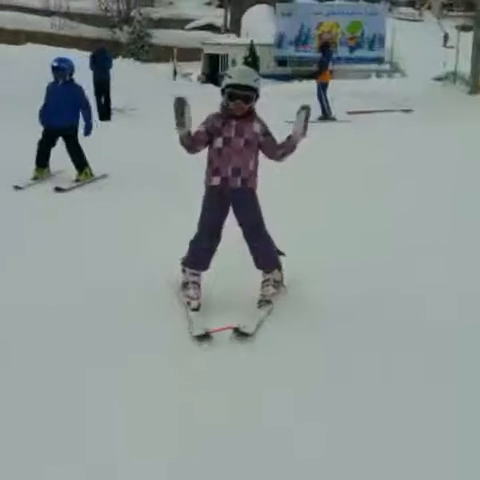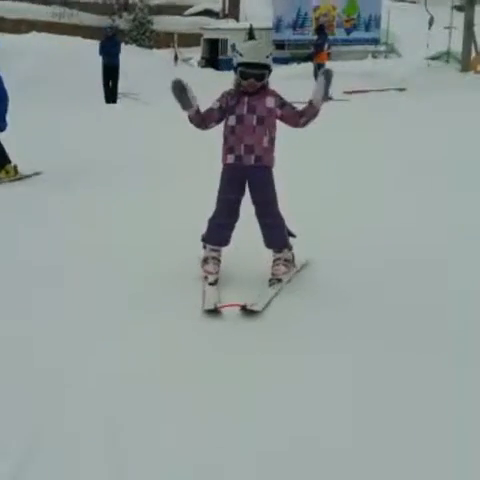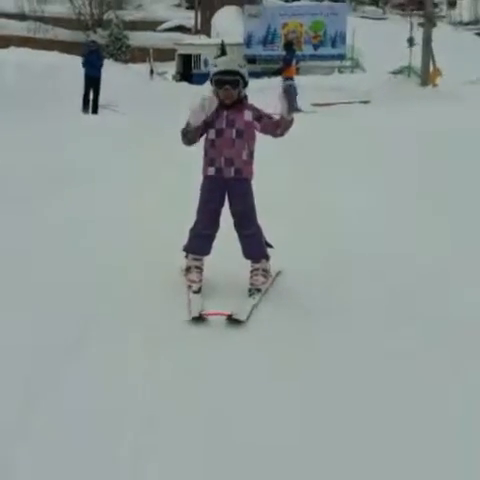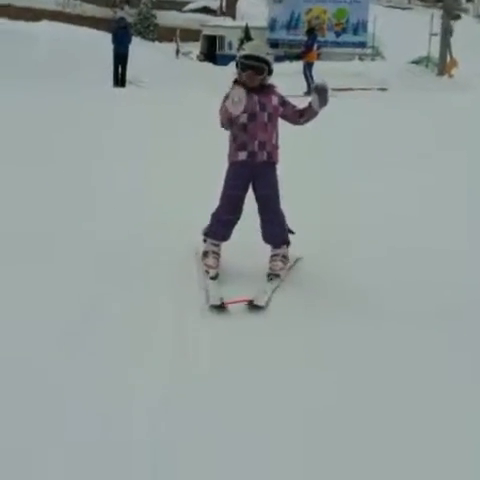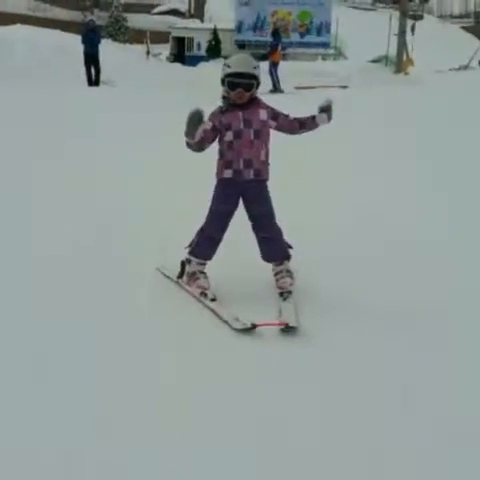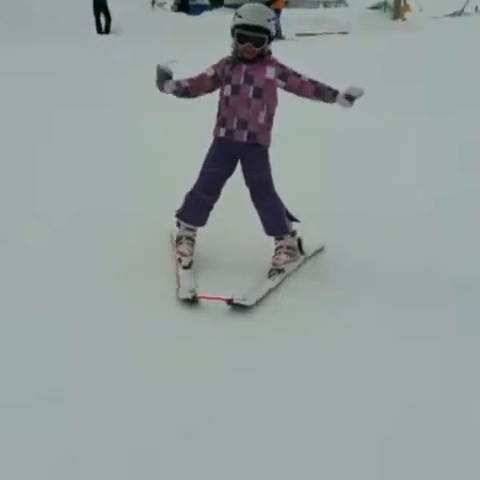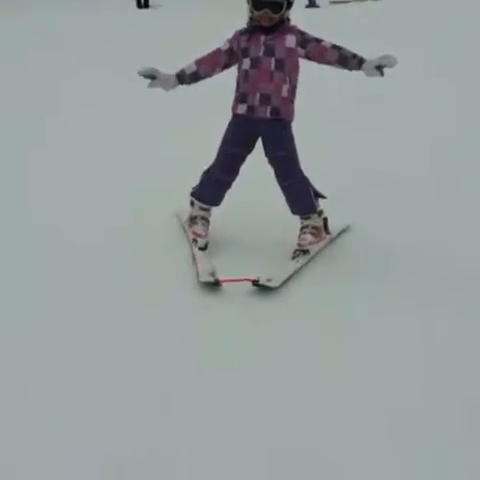
dt=0.7s
person 1, frame 1
left shoulder: (257, 125)
right shoulder: (214, 120)
left elbow: (276, 154)
right elbow: (192, 147)
left wrist: (295, 136)
right wrist: (183, 129)
left hip: (245, 188)
right hip: (216, 187)
left knee: (256, 233)
right knee: (207, 233)
left ankle: (272, 275)
right ankle: (191, 276)
person 1, frame 2
left shoulder: (272, 100)
right shoulder: (229, 98)
left elbow: (299, 119)
right elbow: (204, 122)
left wrist: (316, 100)
right wrist: (190, 106)
left hip: (261, 165)
right hip: (233, 164)
left knee: (268, 211)
right knee: (225, 211)
left ankle: (282, 254)
right ankle: (212, 252)
person 1, frame 3
left shoulder: (250, 112)
right shoulder: (207, 111)
left elbow: (277, 129)
right elbow: (188, 140)
left wrist: (287, 112)
right wrist: (194, 120)
left hip: (240, 177)
right hip: (213, 176)
left knee: (246, 223)
right knee: (205, 221)
left ankle: (260, 264)
right ankle: (194, 263)
person 1, frame 4
left shoulder: (274, 97)
right shoulder: (233, 96)
left elbow: (298, 117)
right elbow: (225, 123)
left wrist: (316, 105)
right wrist: (233, 108)
left hip: (266, 162)
right hip: (239, 161)
left knee: (270, 208)
right knee: (229, 206)
left ankle: (280, 250)
right ankle: (211, 247)
person 1, frame 5
left shoulder: (264, 111)
right shoulder: (220, 114)
left elbow: (291, 125)
right elbow: (199, 145)
left wrist: (318, 119)
right wrist: (193, 133)
left hip: (256, 179)
right hip: (227, 179)
left knee: (266, 225)
right knee: (214, 225)
left ankle: (282, 267)
right ankle: (193, 267)
person 1, frame 6
left shoulder: (274, 69)
right shoulder: (226, 66)
left elbow: (304, 85)
right elbow: (197, 86)
left wrist: (338, 96)
right wrist: (170, 85)
left hip: (256, 143)
right hip: (224, 139)
left knee: (263, 193)
right knee: (205, 188)
left ankle: (286, 241)
right ankle: (185, 233)
person 1, frame 7
left shoulder: (294, 38)
right shoulder: (241, 39)
left elbow: (328, 51)
right elbow: (212, 61)
left wrist: (364, 64)
right wrist: (175, 78)
left hip: (278, 119)
right hip: (243, 116)
left knee: (288, 172)
right knee: (223, 168)
left ankle: (313, 221)
right ankle: (199, 212)
